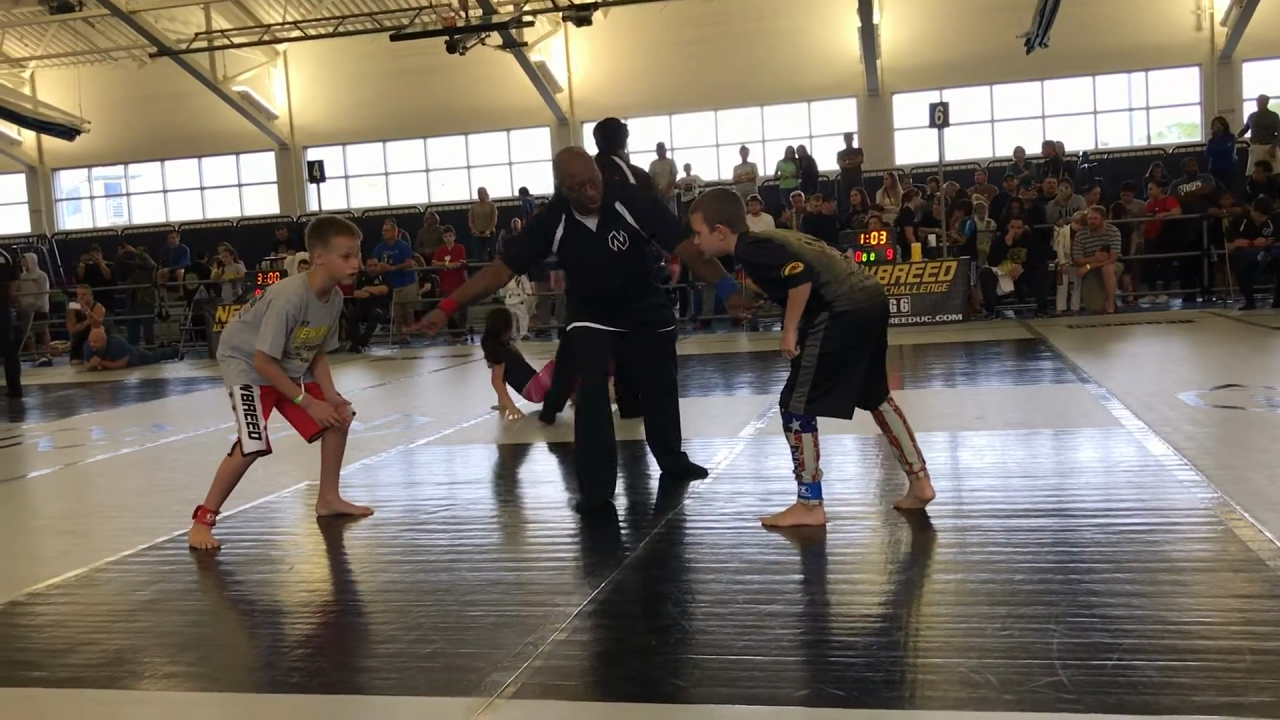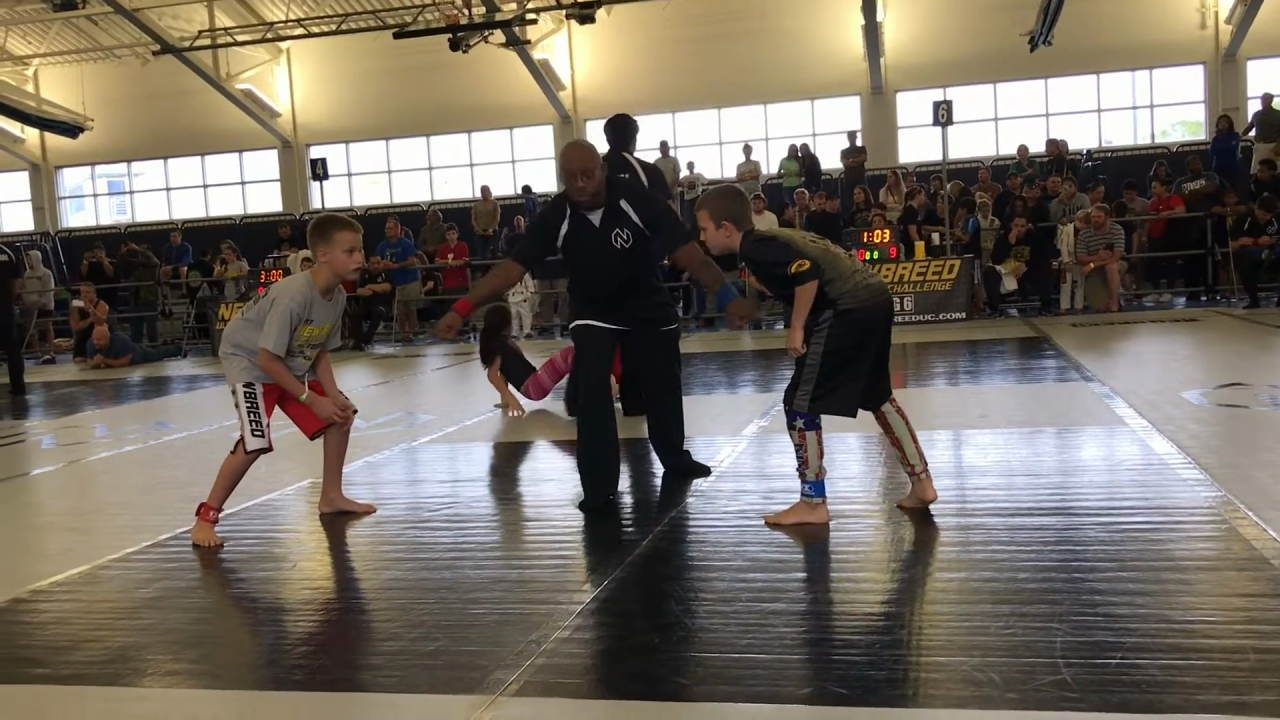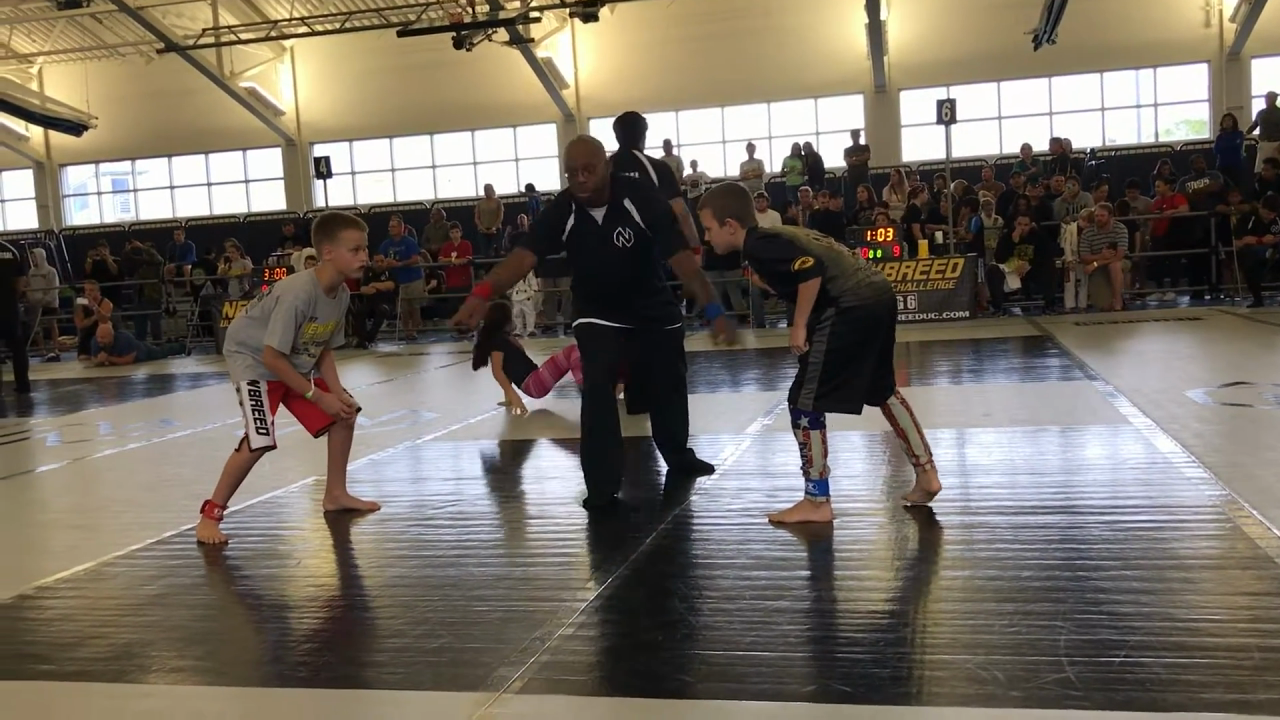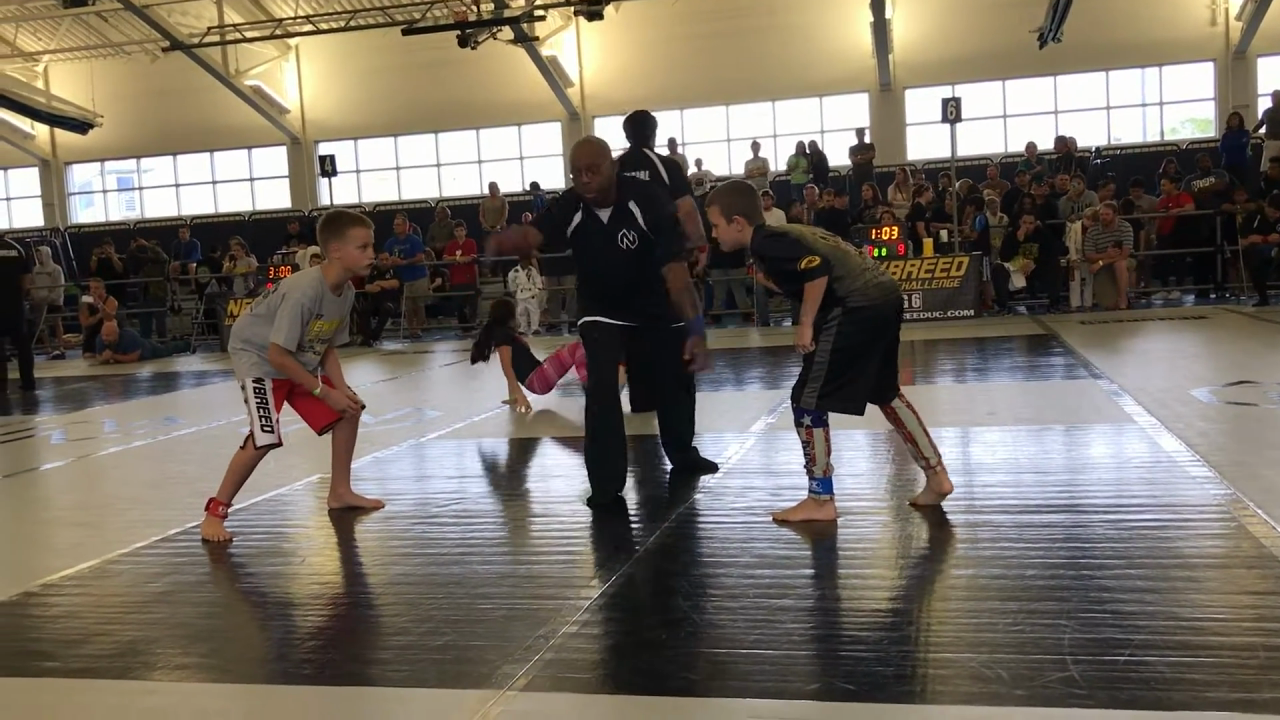
dt=0.1s
person 1, frame 1
left shoulder: (633, 201)
right shoulder: (551, 221)
left elbow: (684, 247)
right elbow: (502, 267)
left wrist: (727, 288)
right wrist: (447, 307)
left hip: (646, 310)
right hip: (590, 316)
left knee: (660, 389)
right knee: (591, 393)
left ankle: (672, 461)
right ankle: (596, 490)
person 1, frame 2
left shoulder: (638, 200)
right shoulder: (556, 216)
left elbow: (685, 250)
right elbow: (514, 266)
left wrist: (727, 295)
right wrist: (463, 307)
left hip: (649, 309)
right hip: (593, 313)
left knee: (664, 386)
right knee: (593, 390)
left ankle: (676, 459)
right ankle: (599, 488)
person 1, frame 3
left shoulder: (642, 199)
right shoulder: (562, 211)
left elbow: (680, 258)
right elbow: (523, 256)
left wrist: (714, 311)
right wrist: (481, 293)
left hip: (652, 308)
right hip: (596, 311)
left knee: (668, 386)
right knee: (598, 389)
left ankle: (679, 456)
right ankle: (602, 487)
person 1, frame 4
left shoulder: (648, 202)
right shoulder: (569, 206)
left elbow: (674, 270)
right elbow: (529, 234)
left wrist: (695, 329)
right wrist: (503, 242)
left hip: (654, 306)
right hip: (600, 309)
left knee: (675, 380)
right knee: (602, 387)
left ankle: (683, 454)
right ankle: (606, 485)
person 2, frame 1
left shoulder: (749, 249)
right shoulder: (767, 240)
left elbow: (801, 274)
left wrist: (790, 329)
left hip: (843, 313)
right hip: (870, 300)
left knee: (796, 405)
right knee: (876, 396)
left ankle: (810, 505)
right ankle: (920, 481)
person 2, frame 2
left shoulder: (755, 248)
right shoulder: (771, 239)
left elbow: (808, 272)
left wrist: (797, 328)
left hip: (848, 311)
right hip: (875, 298)
left knee: (800, 404)
right knee: (877, 396)
left ankle: (812, 504)
right ankle: (921, 481)
person 2, frame 3
left shoulder: (758, 246)
right shoulder: (774, 236)
left elbow: (811, 269)
left wrist: (800, 326)
left hip: (851, 309)
right hip: (878, 296)
left knee: (805, 402)
right knee: (882, 391)
left ankle: (816, 502)
right ankle: (926, 473)
person 2, frame 4
left shoulder: (765, 243)
right shoulder: (782, 234)
left elbow: (817, 268)
left wrist: (805, 324)
left hip: (857, 309)
right hip: (884, 296)
left knee: (808, 401)
right knee: (886, 393)
left ankle: (820, 500)
right ankle: (936, 477)
person 3, frame 1
left shoulder: (335, 296)
right shoulder: (288, 297)
left elbow: (319, 353)
right elbow: (263, 361)
left wrist: (332, 398)
right wrist: (308, 403)
left hip: (292, 366)
right hip: (246, 363)
left knee: (339, 417)
right knee: (253, 445)
left ankle: (328, 498)
right ankle: (203, 519)
person 3, frame 2
left shoulder: (338, 295)
right shoulder: (292, 295)
left elbow: (321, 352)
right elbow: (267, 360)
left wrist: (333, 395)
right wrist: (311, 400)
left hip: (295, 365)
right hip: (249, 361)
left knee: (342, 415)
right knee: (255, 442)
left ankle: (331, 496)
right ankle: (206, 516)
person 3, frame 3
left shoulder: (341, 293)
right shoulder: (297, 293)
left elbow: (324, 349)
right elbow: (272, 357)
left wrist: (337, 393)
right wrist: (317, 397)
left hip: (299, 362)
right hip: (253, 358)
left knee: (345, 413)
right knee: (260, 440)
left ankle: (335, 494)
right ankle: (211, 514)
person 3, frame 4
left shoulder: (346, 291)
right shoulder: (303, 291)
left elbow: (328, 347)
right elbow: (279, 355)
left wrist: (342, 390)
right wrist: (324, 392)
left hip: (304, 360)
right hip: (259, 357)
left knee: (349, 411)
right knee: (265, 438)
left ankle: (340, 492)
right ankle: (215, 511)
